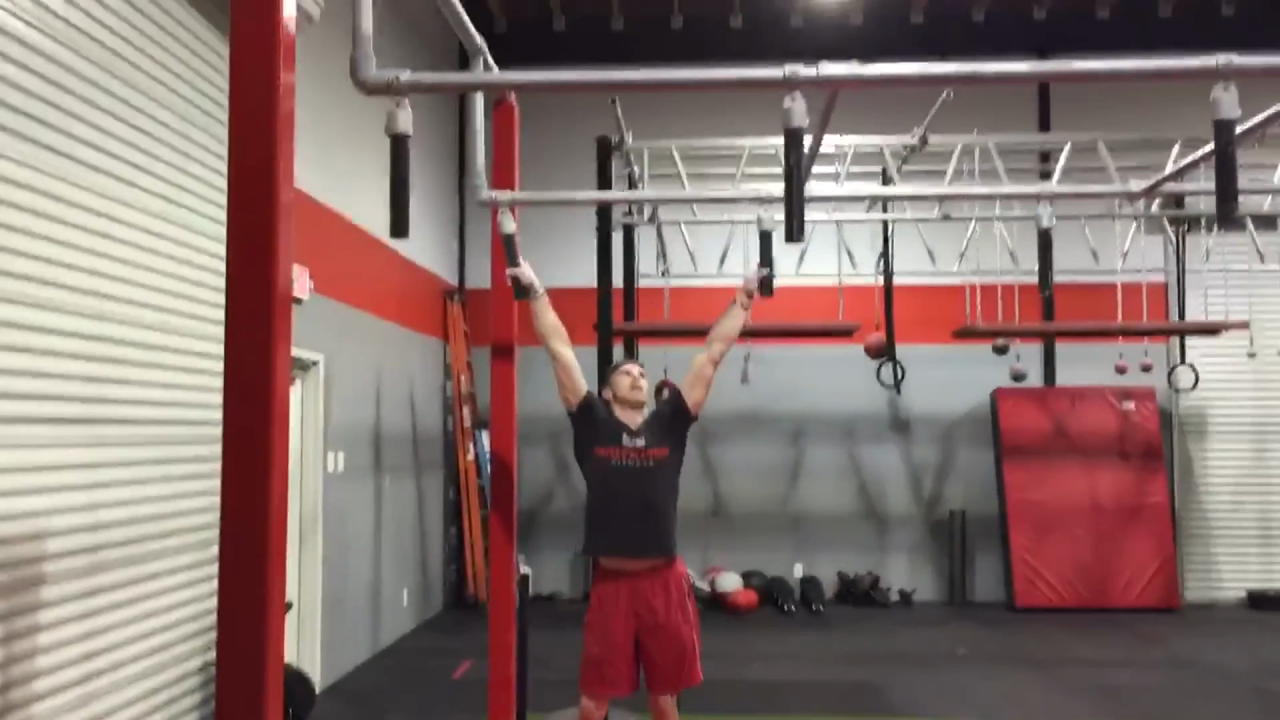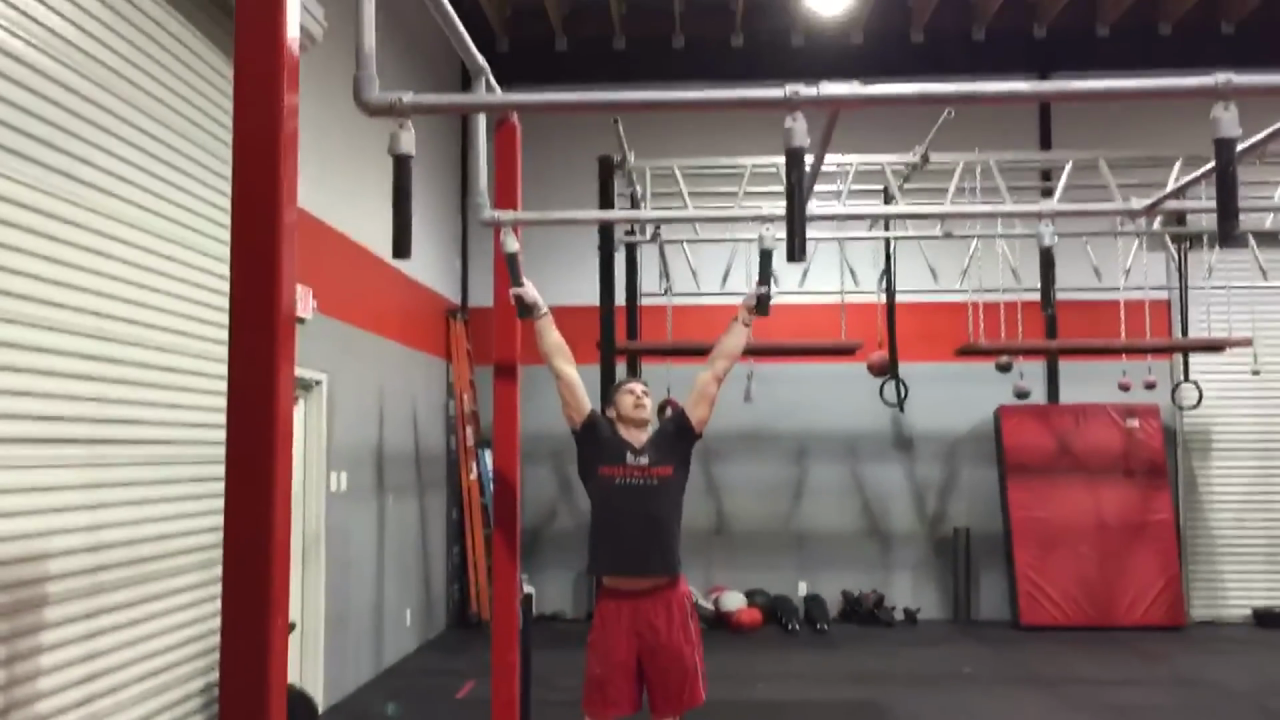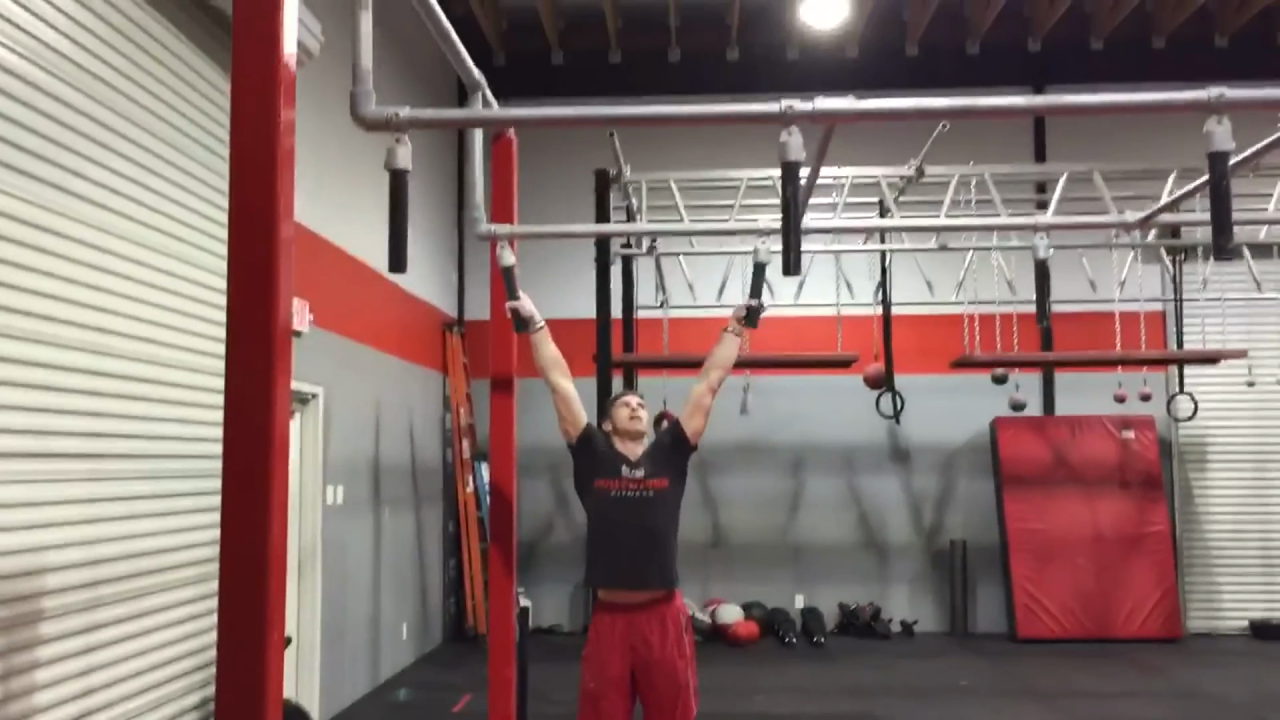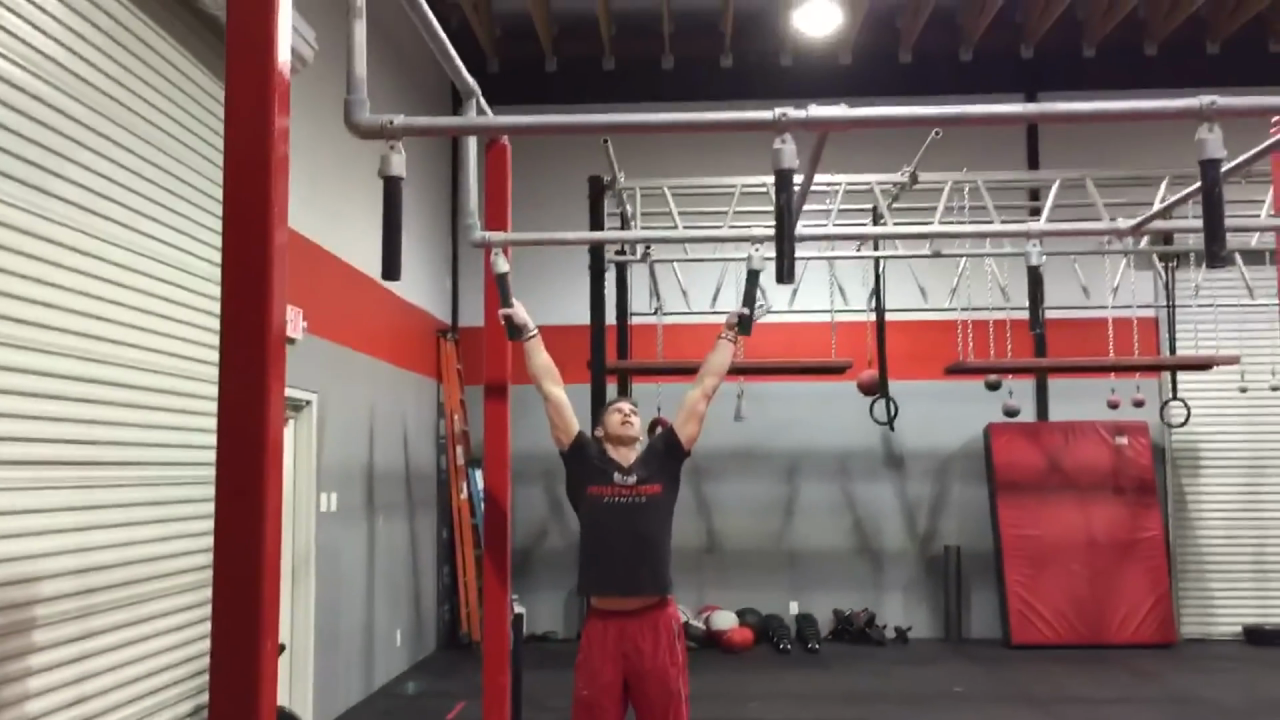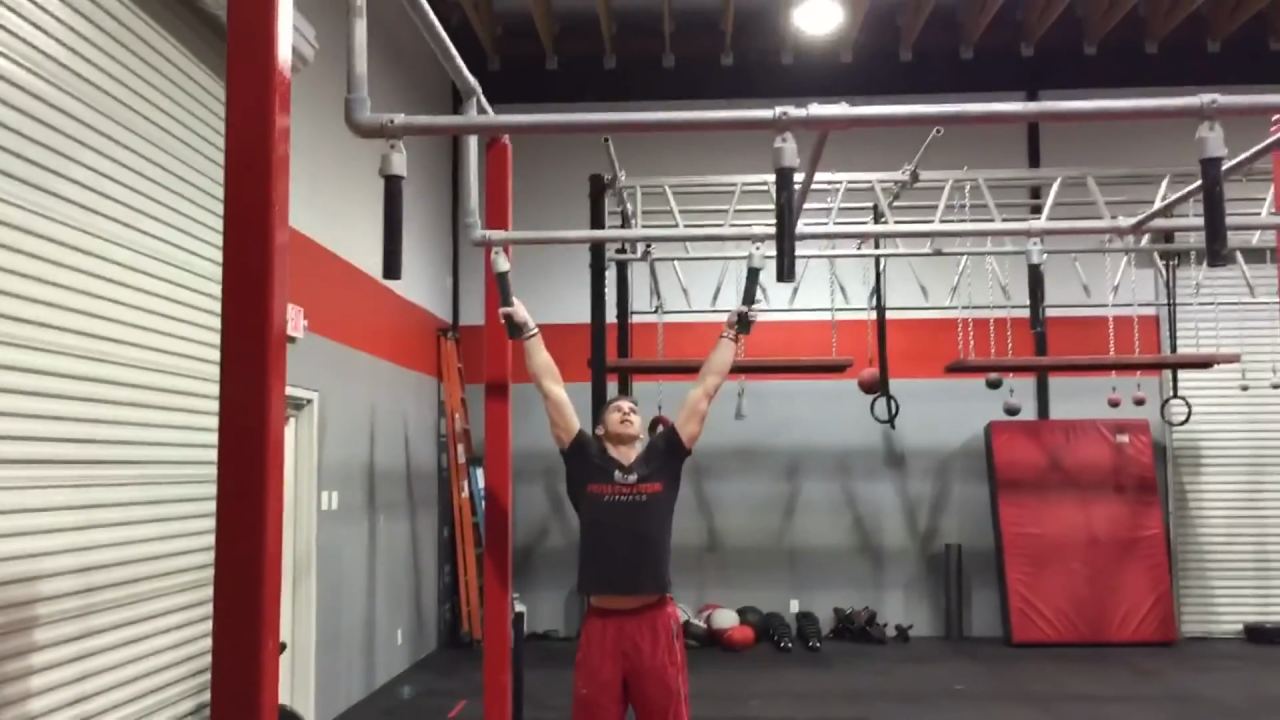
dt=0.1s
person 1, frame 1
left shoulder: (670, 423)
right shoulder: (592, 424)
left elbow: (711, 355)
right elbow: (560, 351)
left wrist: (743, 297)
right wrist: (535, 290)
left hip: (664, 584)
right hip: (612, 585)
person 1, frame 2
left shoulder: (674, 441)
right shoulder: (596, 443)
left elbow: (715, 372)
right elbow: (564, 370)
left wrist: (745, 314)
right wrist: (539, 309)
left hip: (667, 602)
right hip: (615, 604)
person 1, frame 3
left shoulder: (670, 453)
right shoulder: (592, 456)
left elbow: (709, 384)
right elbow: (560, 383)
left wrist: (735, 326)
right wrist: (535, 322)
left hip: (662, 616)
right hip: (610, 617)
person 1, frame 4
left shoulder: (663, 459)
right shoulder: (585, 463)
left elbow: (703, 390)
right elbow: (552, 391)
left wrist: (728, 333)
right wrist: (528, 329)
left hip: (655, 623)
right hip: (603, 625)
person 1, frame 5
left shoulder: (664, 459)
right shoulder: (585, 461)
left elbow: (705, 389)
right elbow: (551, 388)
left wrist: (730, 331)
right wrist: (528, 328)
left hip: (654, 621)
right hip: (601, 622)
